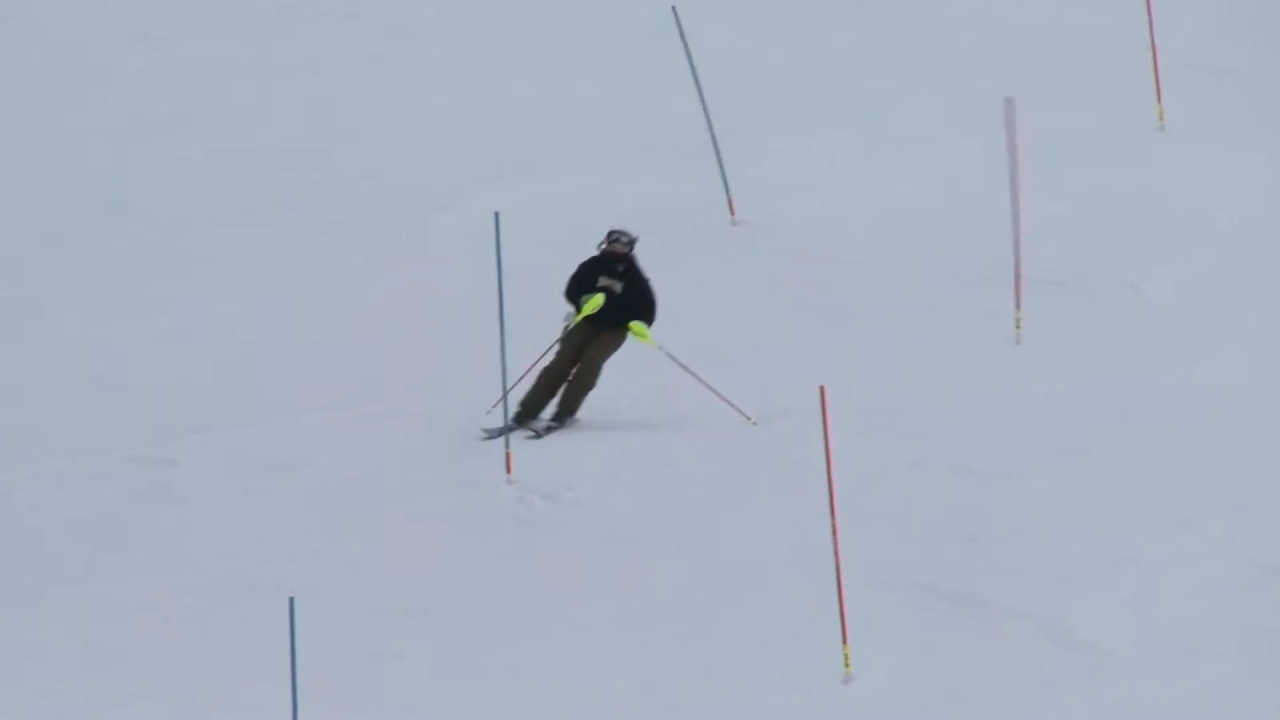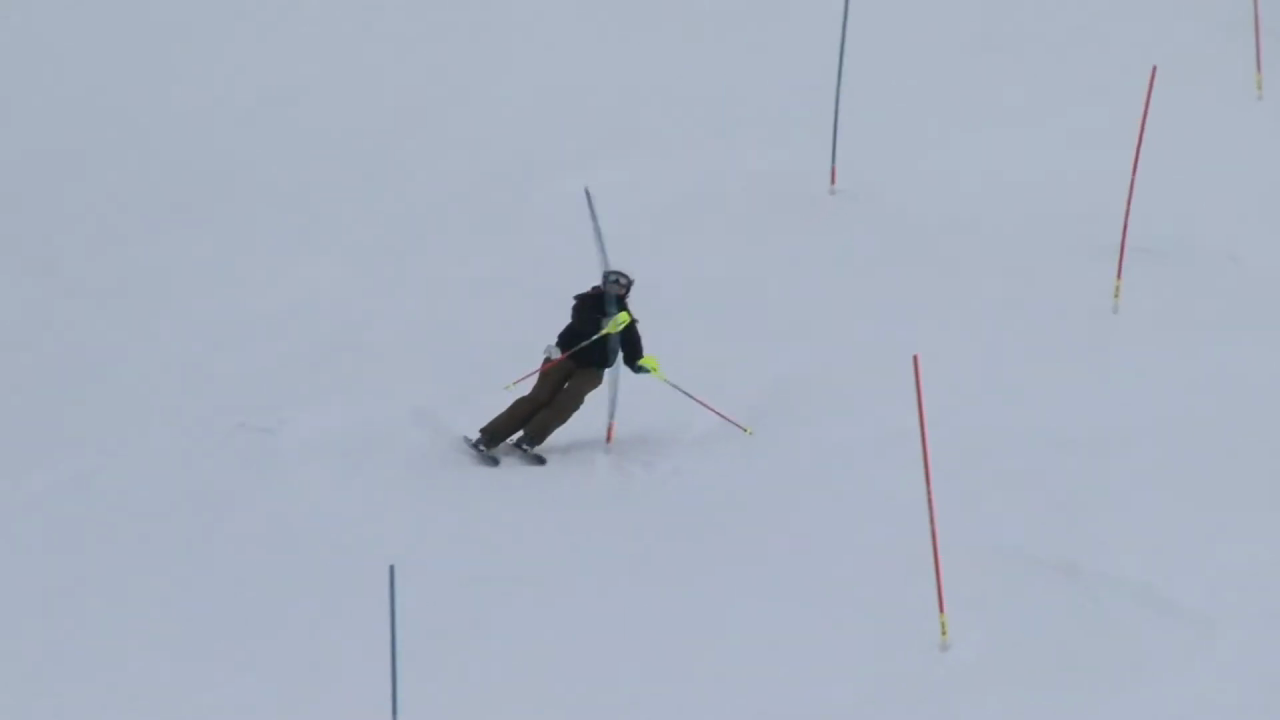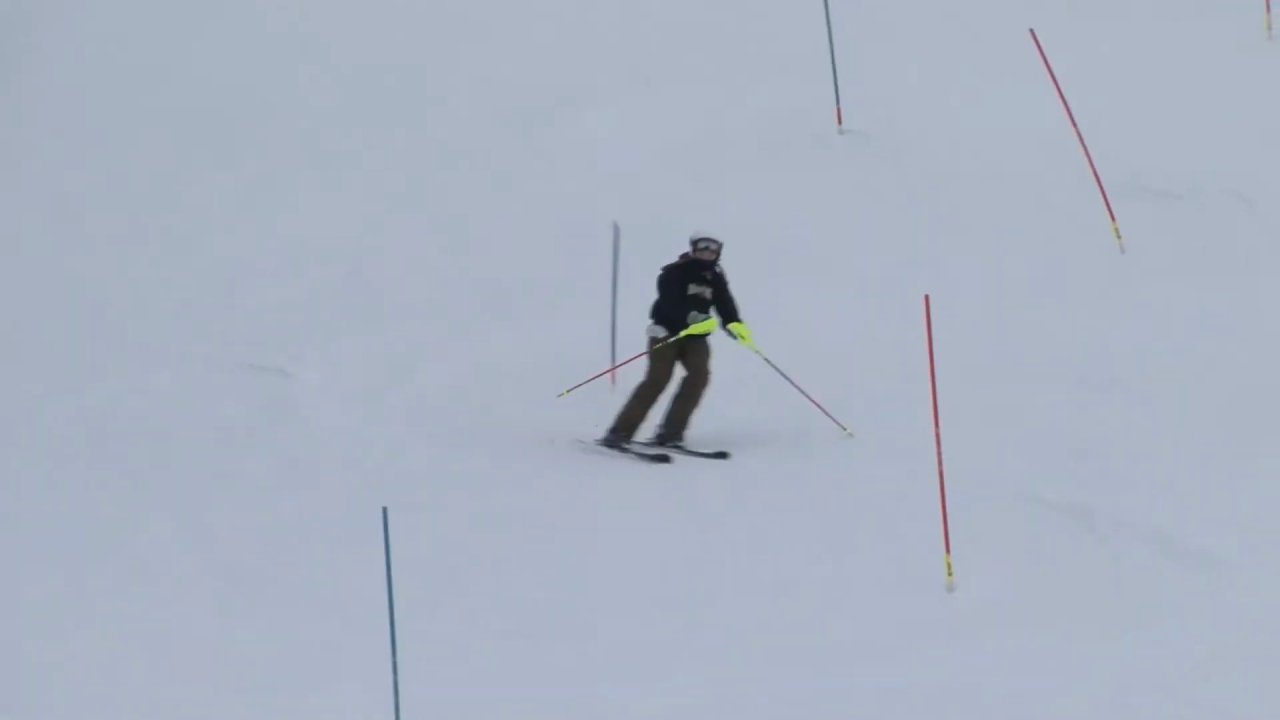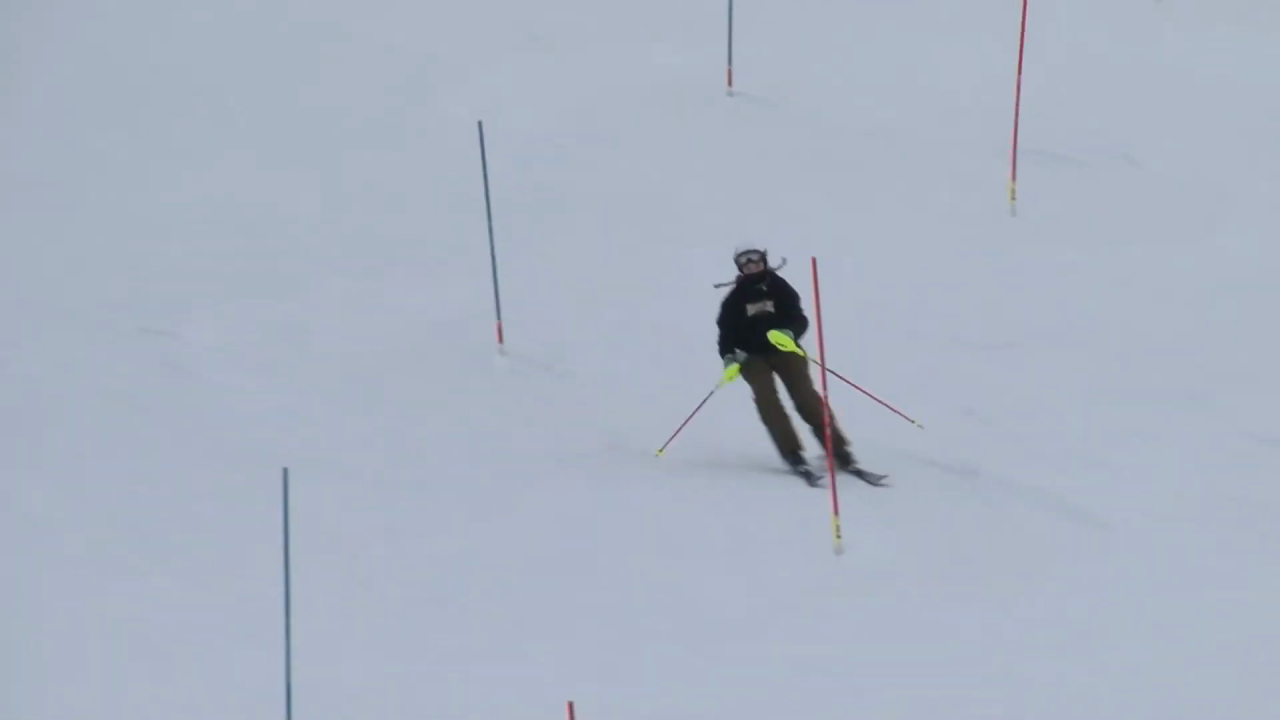
dt=0.4s
person 1, frame 1
left shoulder: (635, 276)
right shoulder: (595, 264)
left elbow: (647, 306)
right elbow: (572, 290)
left wrist: (640, 323)
right wrist: (583, 300)
left hip: (614, 330)
right hip: (586, 323)
left knee: (591, 361)
right knee: (562, 362)
left ankle: (563, 414)
right ankle: (525, 413)
person 1, frame 2
left shoulder: (625, 319)
right shoulder: (588, 301)
left elbow: (632, 357)
right elbow: (582, 321)
left wrist: (643, 363)
right wrist: (606, 324)
left hip: (592, 368)
right hip: (564, 356)
left knee: (572, 397)
right knee: (540, 397)
left ankle: (529, 439)
right ankle: (489, 437)
person 1, frame 3
left shoulder: (716, 281)
right shoulder: (675, 273)
left elbow: (728, 311)
right elbow: (669, 299)
left wrist: (736, 327)
right wrist: (692, 317)
left hip: (696, 337)
right hip: (666, 332)
left knee: (699, 374)
right knee: (658, 378)
left ankle: (670, 432)
right ankle: (619, 433)
person 1, frame 4
left shoulder: (780, 288)
right shoulder: (733, 300)
left elbow: (799, 321)
right elbow: (726, 334)
left wrist: (788, 334)
right wrist: (730, 359)
left hip: (784, 350)
right hip: (751, 355)
left knee: (805, 395)
right knee: (765, 393)
left ankle: (842, 453)
right ankle: (794, 455)
